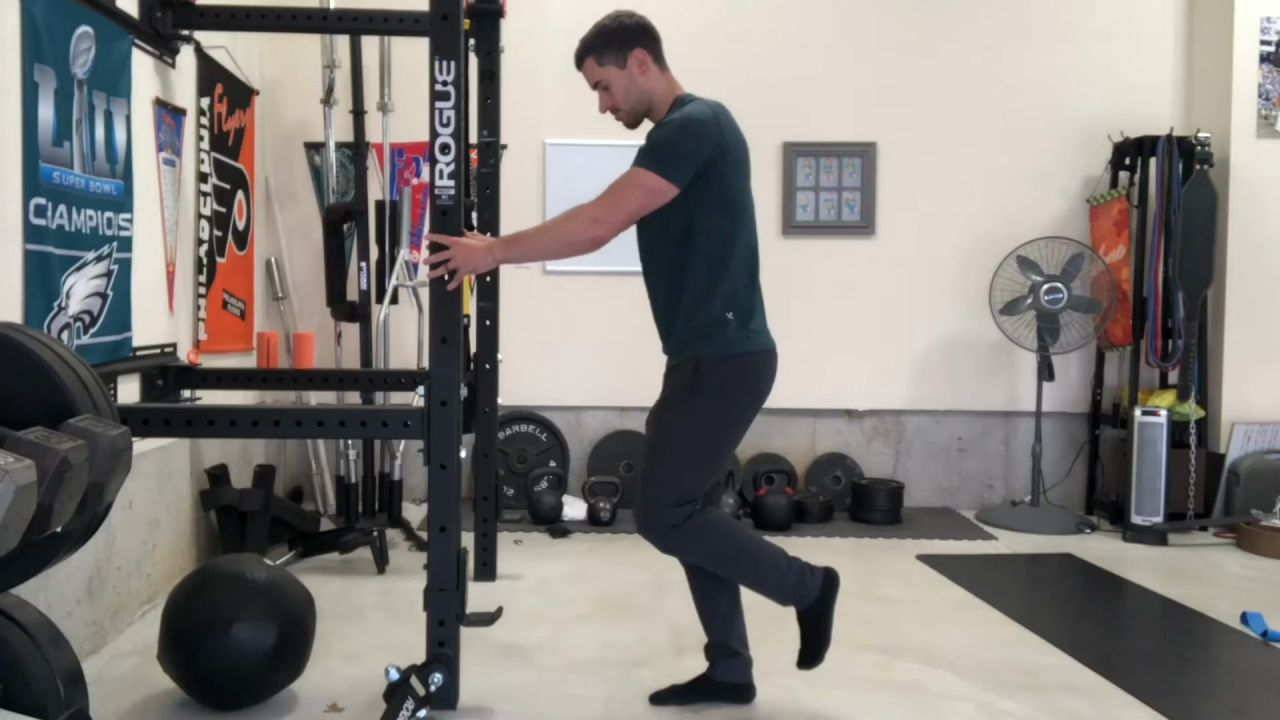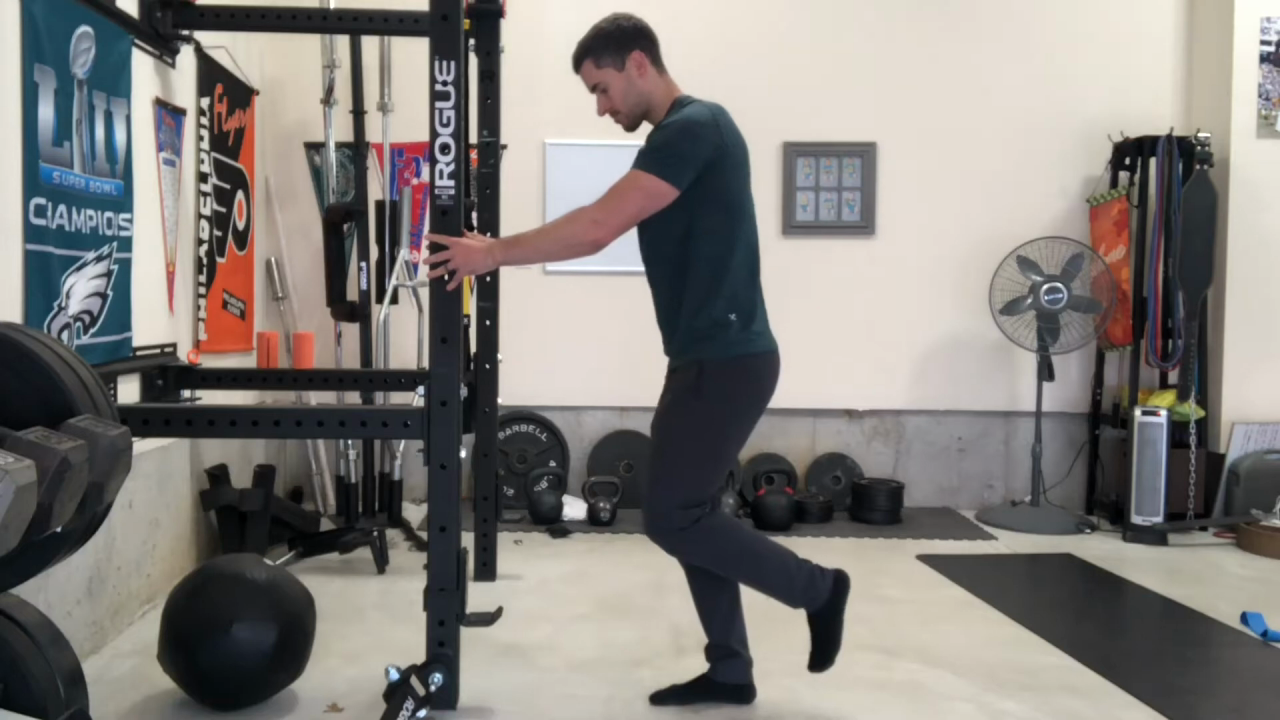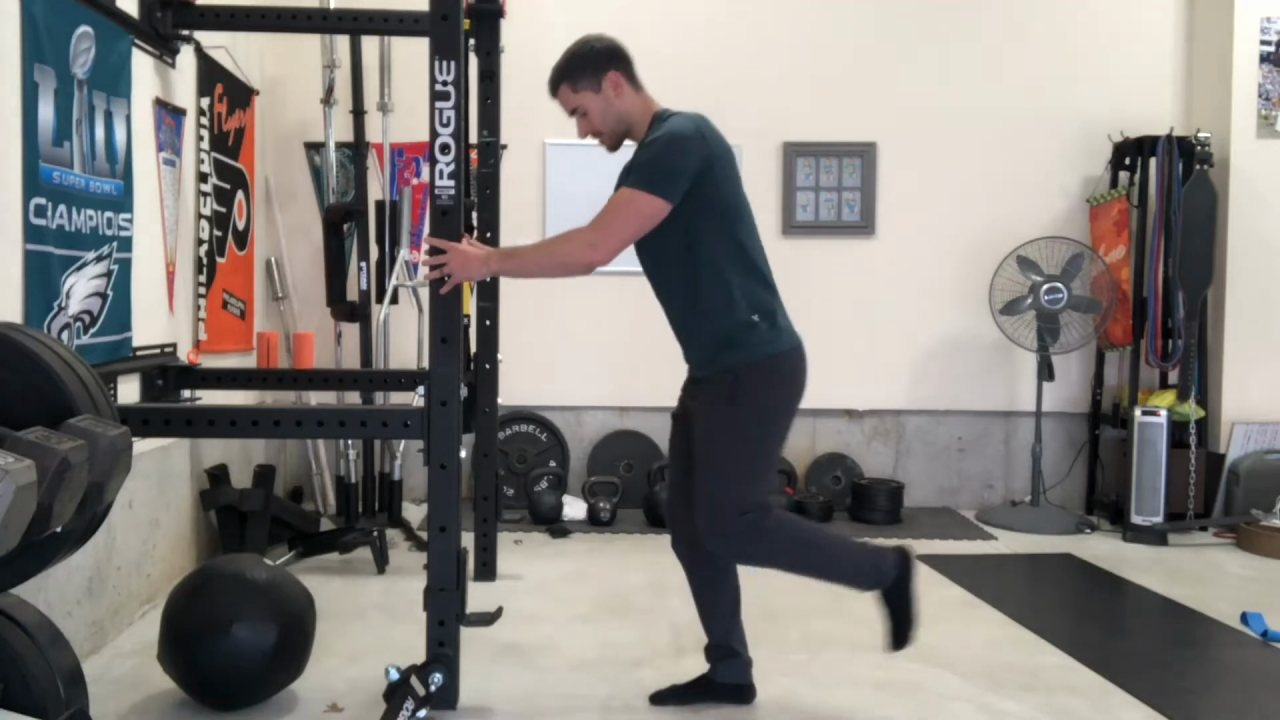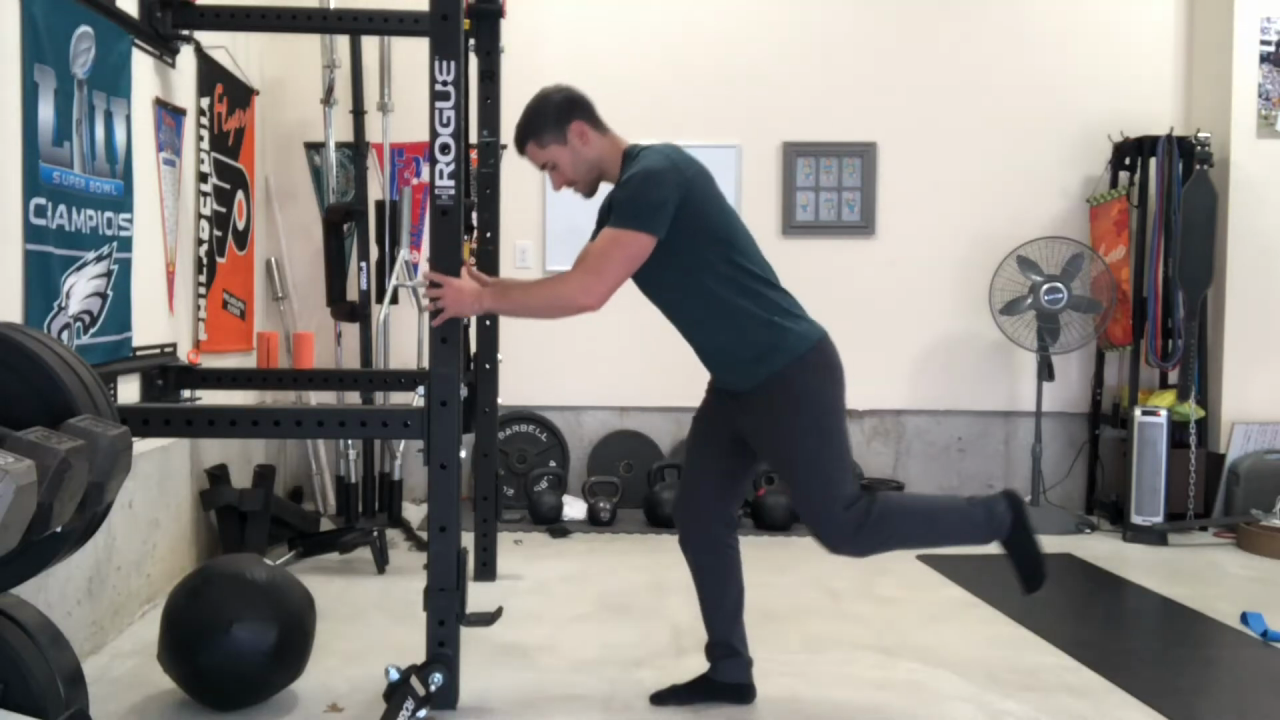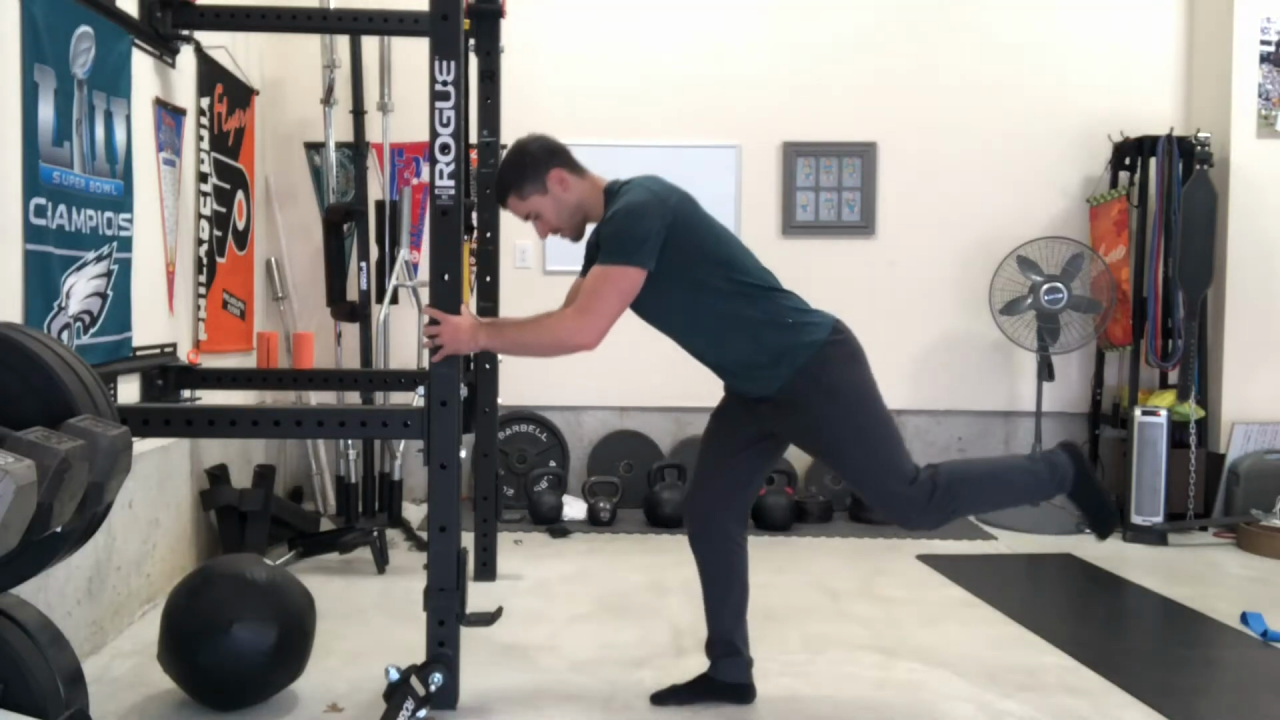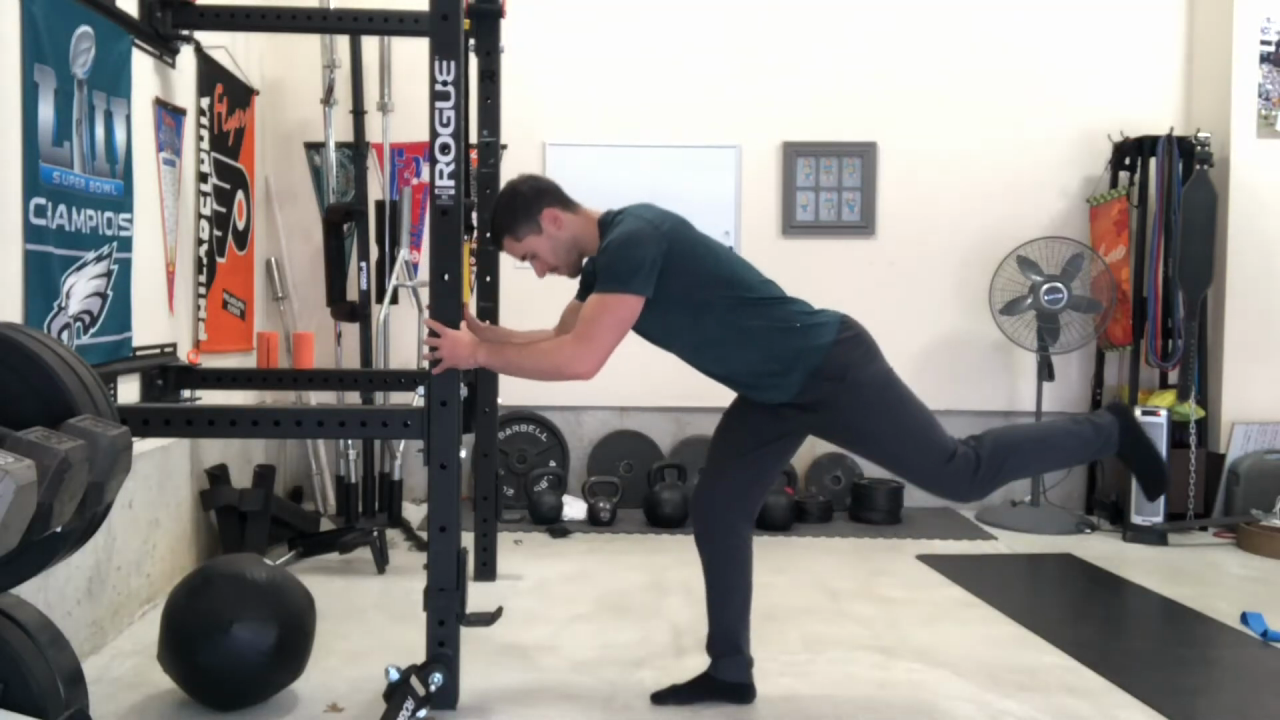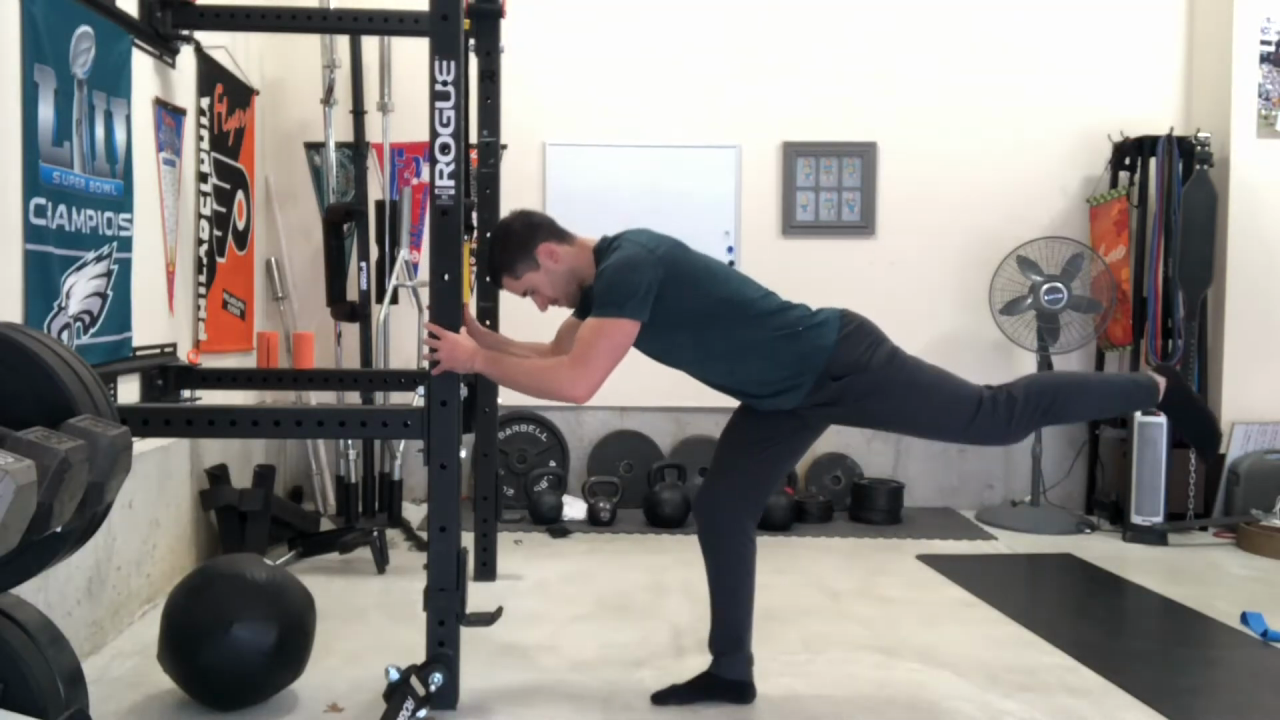
dt=0.4s
person 1, frame 1
left shoulder: (696, 126)
right shoulder: (678, 133)
left elbow: (597, 225)
right elbow: (604, 226)
left wrist: (493, 253)
right wrist: (496, 251)
left hip: (724, 359)
right hip: (706, 356)
left knee: (665, 515)
right knee: (686, 513)
left ankle: (807, 586)
right ankle: (730, 670)
person 1, frame 2
left shoulder: (695, 128)
right shoulder: (677, 134)
left elbow: (597, 227)
right elbow: (603, 227)
left wrist: (493, 254)
right wrist: (498, 253)
left hip: (725, 361)
right hip: (705, 359)
left knee: (673, 519)
right knee: (687, 516)
left ankle: (818, 589)
right ankle: (729, 671)
person 1, frame 3
left shoulder: (680, 141)
right shoulder: (655, 152)
left elbow: (592, 249)
right elbow: (592, 248)
left wrist: (490, 263)
right wrist: (494, 258)
left hip: (754, 366)
right hip: (717, 367)
left knee: (733, 524)
right knee: (692, 522)
left ankle: (885, 570)
right ankle: (728, 671)
person 1, frame 4
left shoulder: (655, 176)
right shoulder: (626, 197)
left elbow: (586, 293)
right elbow: (578, 287)
left wrist: (483, 300)
right wrist: (489, 289)
left hip: (791, 371)
right hip: (739, 381)
left knee: (844, 526)
right knee: (700, 518)
left ankle: (998, 518)
right ankle: (729, 671)
person 1, frame 5
left shoulder: (638, 211)
right shoulder: (611, 234)
left elbow: (582, 332)
right elbow: (568, 320)
left wrist: (480, 338)
right wrist: (483, 323)
left hip: (814, 367)
right hip: (760, 384)
left knee: (913, 502)
right knee: (710, 513)
left ankle: (1061, 471)
right ankle: (729, 670)
person 1, frame 6
left shoulder: (633, 240)
right shoulder: (605, 262)
left elbow: (581, 360)
right elbow: (560, 342)
left wrist: (478, 356)
right wrist: (482, 332)
left hip: (829, 366)
right hip: (776, 388)
left knee: (957, 473)
right knee: (716, 511)
left ankle: (1109, 430)
right ankle: (730, 670)
person 1, frame 7
left shoulder: (629, 267)
right shoulder: (607, 281)
left elbow: (576, 384)
right elbow: (558, 357)
left wrist: (476, 361)
right wrist: (482, 339)
left hip: (841, 364)
right hip: (789, 392)
left knee: (998, 417)
right knee: (721, 512)
left ankle: (1154, 389)
right ankle: (731, 670)
